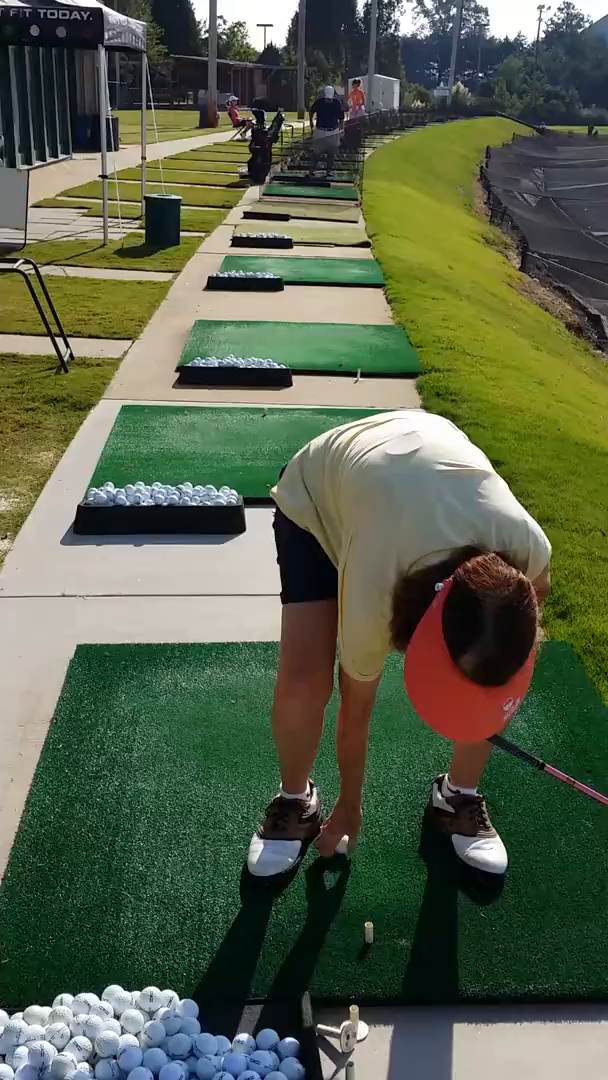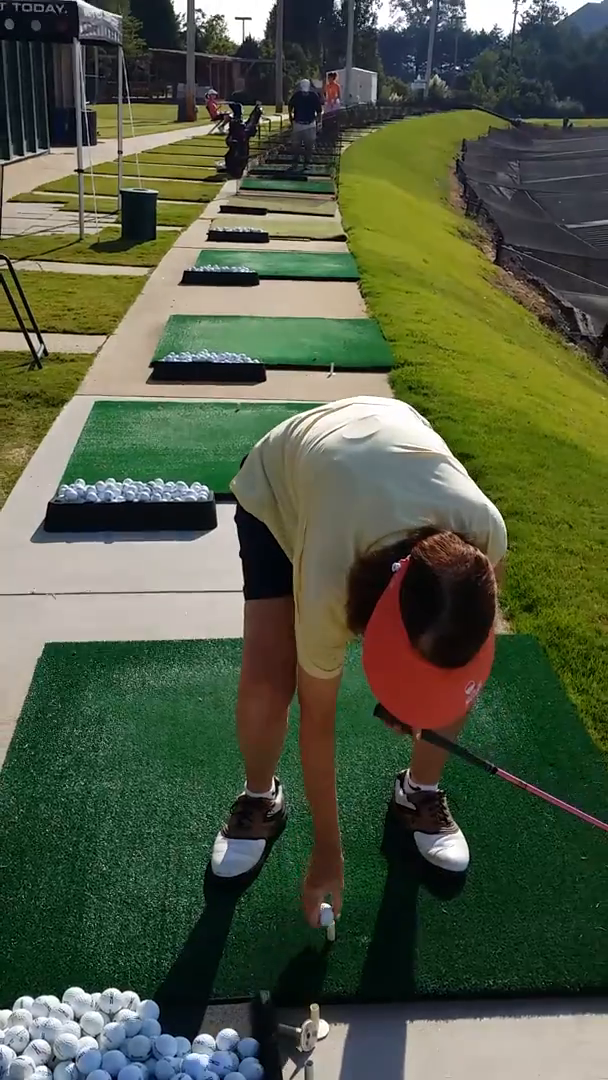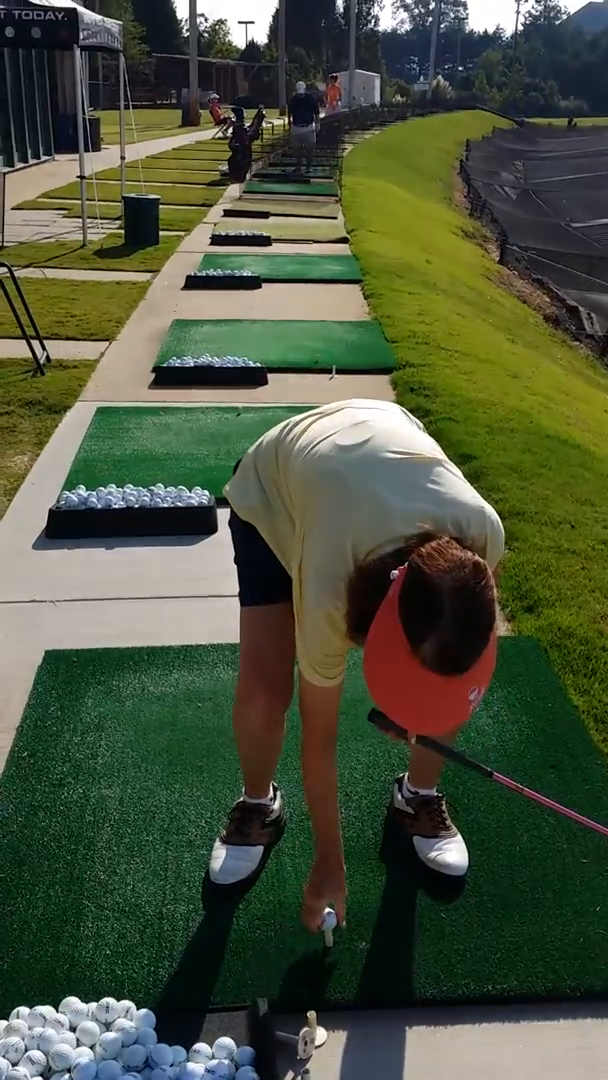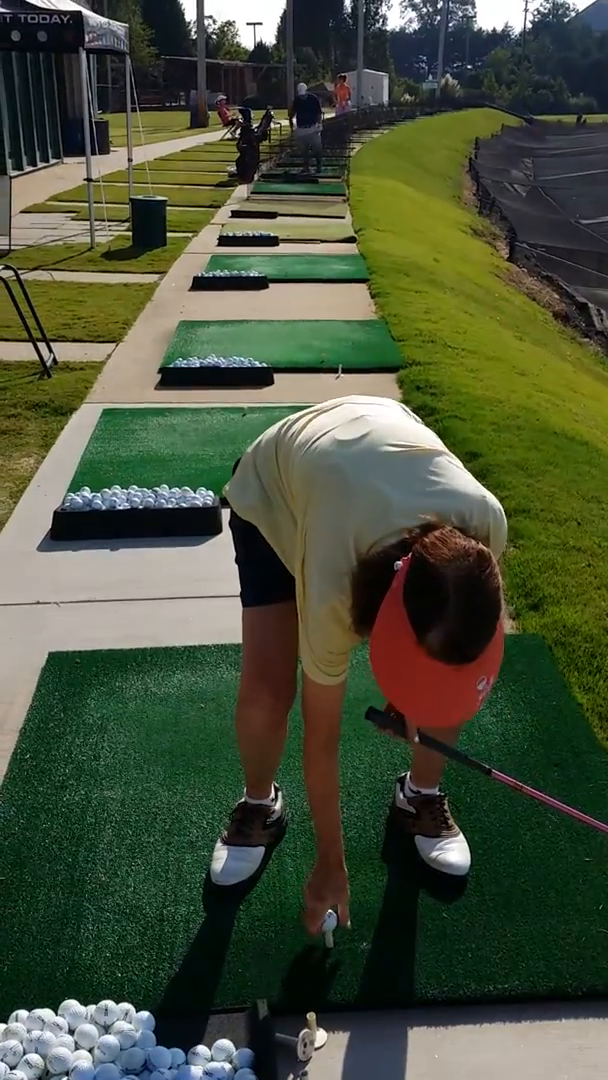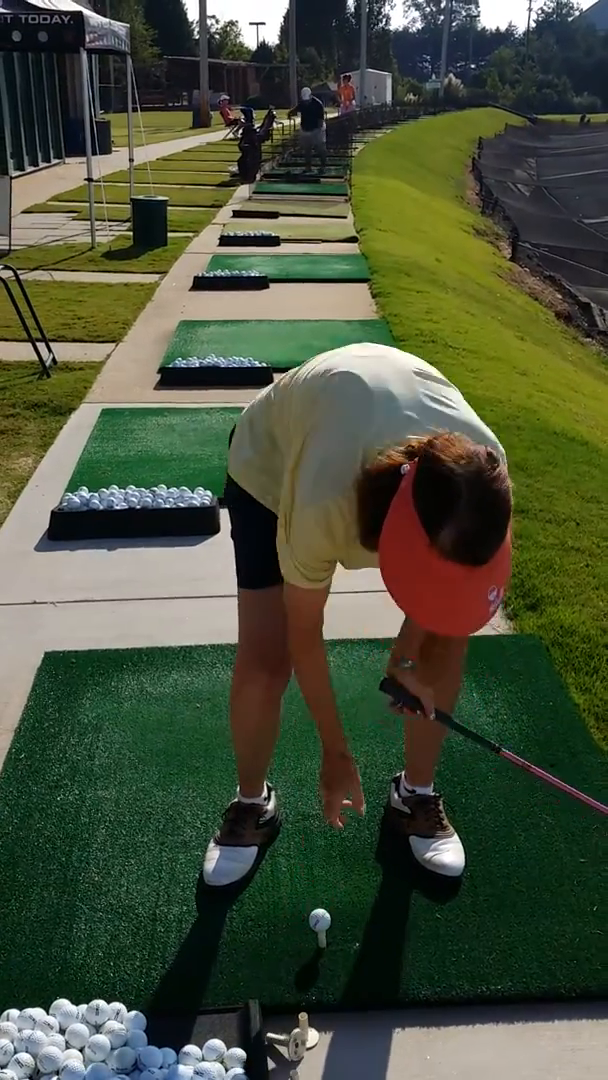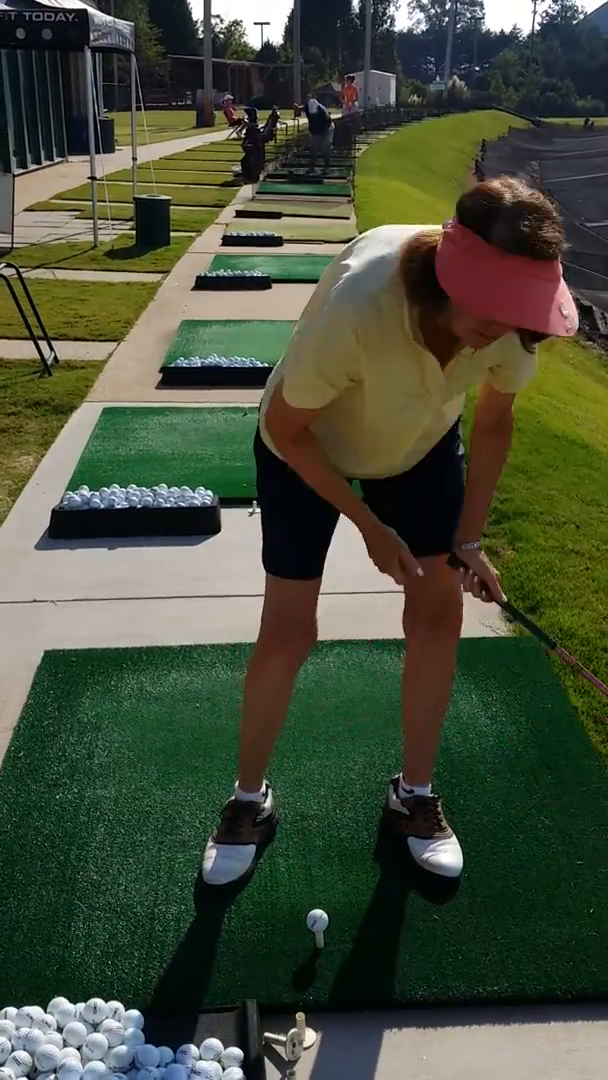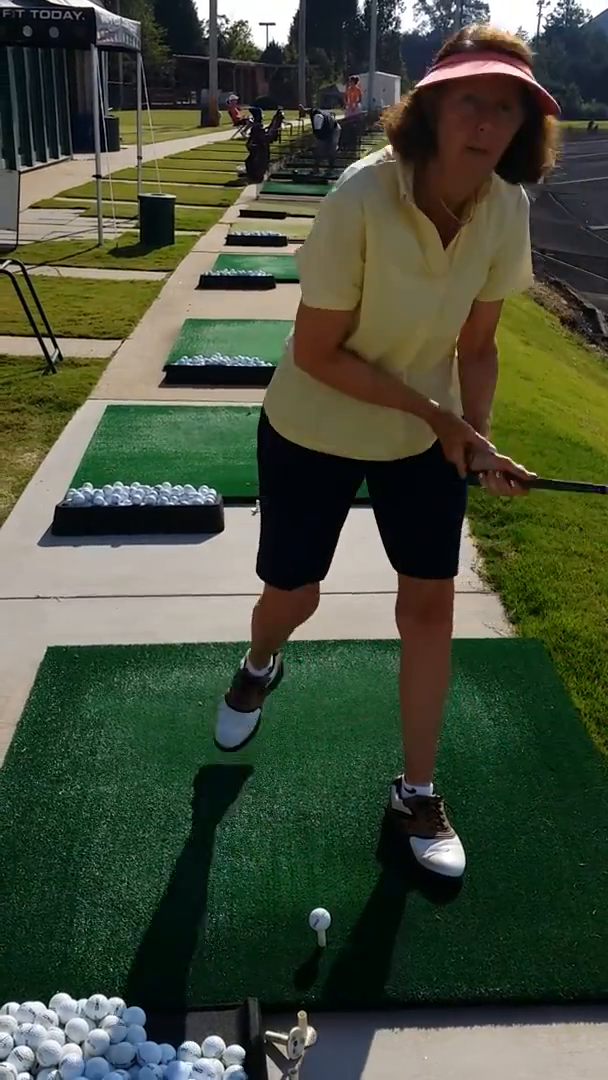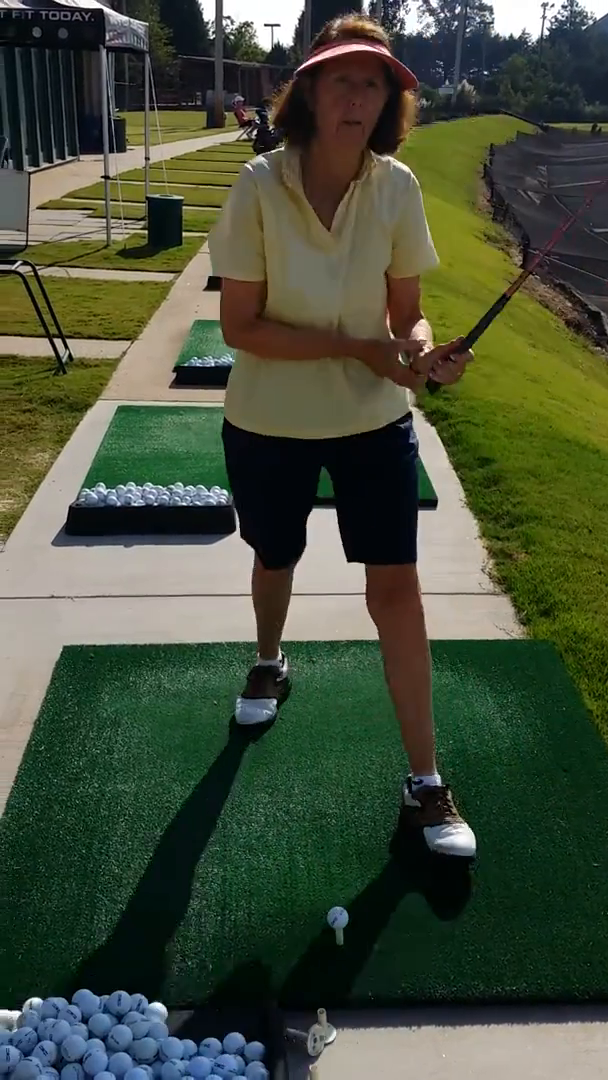
dt=0.4s
person 1, frame 1
left shoulder: (526, 544)
right shoulder: (372, 598)
right elbow: (355, 711)
right wrist: (349, 804)
right hip: (317, 491)
left knee: (490, 669)
right knee: (303, 681)
left ankle: (458, 796)
right ankle: (295, 800)
person 1, frame 2
left shoulder: (485, 530)
right shoulder: (328, 587)
right elbow: (317, 726)
left wrist: (429, 675)
right wrist: (327, 853)
right hip: (277, 482)
left knee: (452, 670)
right knee: (266, 682)
left ankle: (420, 794)
right ankle: (259, 801)
person 1, frame 3
left shoulder: (482, 530)
right shoulder: (329, 595)
right elbow: (319, 737)
left wrist: (422, 683)
right wrist: (329, 862)
right hip: (272, 487)
left knee: (448, 669)
right knee: (262, 689)
left ankle: (419, 797)
right ankle: (258, 806)
person 1, frame 4
left shoulder: (485, 522)
right shoulder: (333, 592)
right elbow: (322, 736)
left wrist: (411, 689)
right wrist: (331, 864)
right hip: (272, 490)
left knee: (454, 667)
right knee: (266, 690)
left ankle: (421, 796)
right ankle: (259, 806)
person 1, frame 5
left shoulder: (476, 472)
right shoulder: (320, 504)
left elbow: (452, 558)
right elbow: (304, 637)
left wrist: (407, 655)
right wrist: (336, 758)
right hip: (269, 469)
left knee: (445, 632)
right knee: (263, 661)
left ankle: (416, 794)
right ankle: (252, 803)
person 1, frame 6
left shoulder: (512, 322)
right shoulder: (357, 307)
left elbow: (492, 421)
right elbow: (289, 430)
left wrist: (469, 539)
right wrist: (370, 526)
left hip: (422, 446)
right hip: (310, 453)
left knee: (438, 612)
right knee: (288, 628)
left ankle: (414, 795)
right ankle: (250, 800)
person 1, frame 7
left shoulder: (506, 208)
right shoulder: (361, 198)
left elbow: (477, 345)
right elbow: (315, 351)
left wrist: (478, 437)
right wrist: (434, 414)
left hip: (427, 434)
right hip: (312, 431)
left knee: (429, 608)
right knee: (293, 592)
left ankle: (416, 793)
right ankle: (259, 668)
person 1, frame 8
left shoulder: (397, 186)
right shoulder: (259, 186)
left elbow: (405, 309)
right elbow: (241, 326)
left wrist: (425, 349)
right wrist: (357, 346)
left hip: (374, 420)
right hip: (270, 421)
left knee: (397, 591)
right knee: (275, 560)
left ankle: (425, 783)
right ankle: (269, 661)
